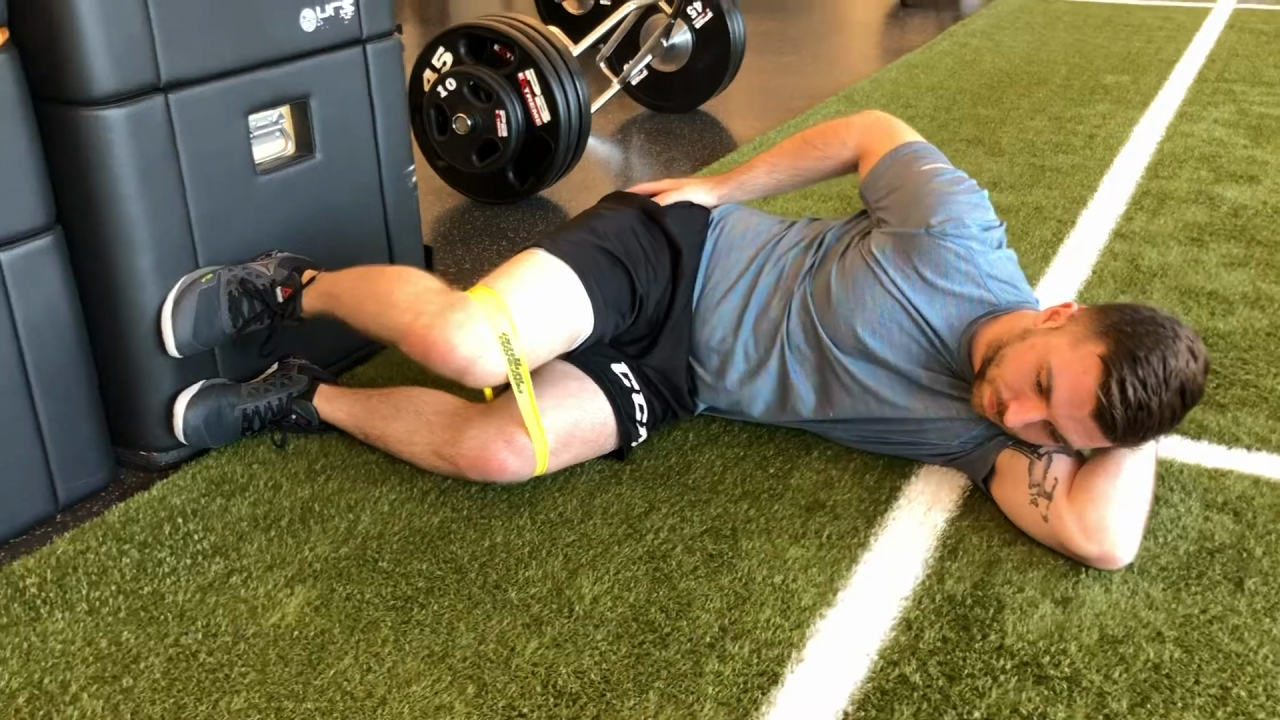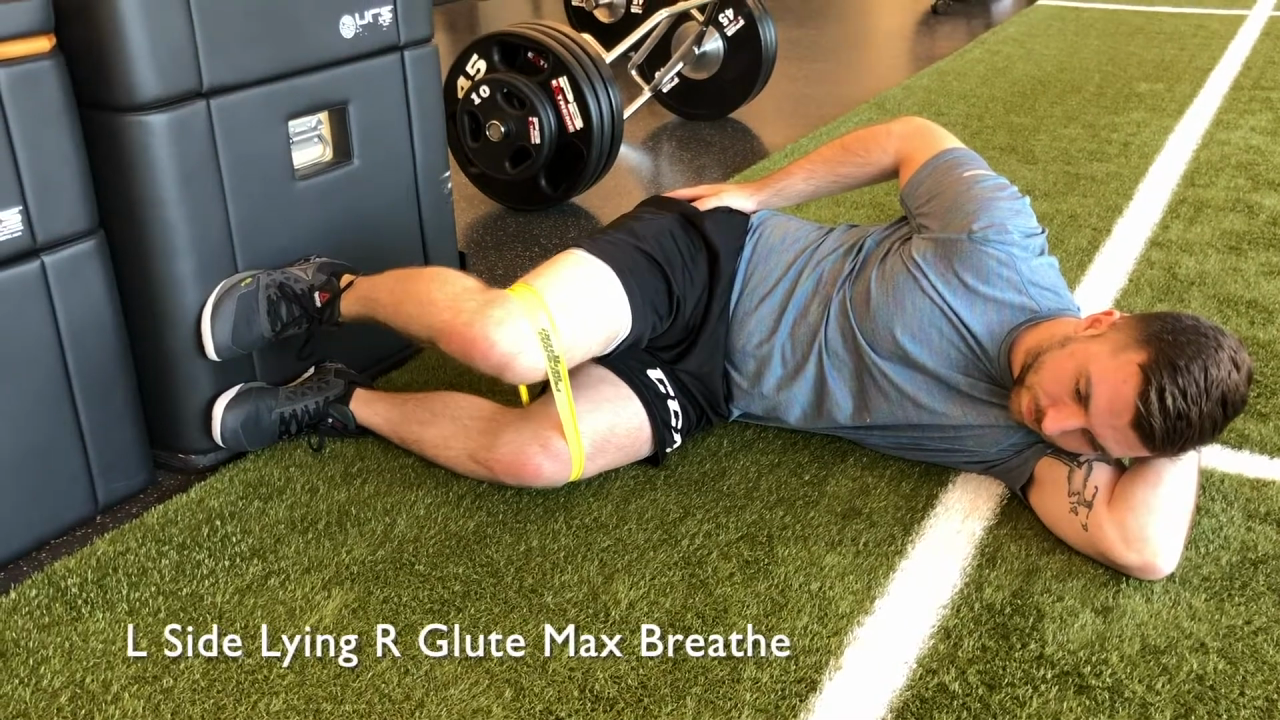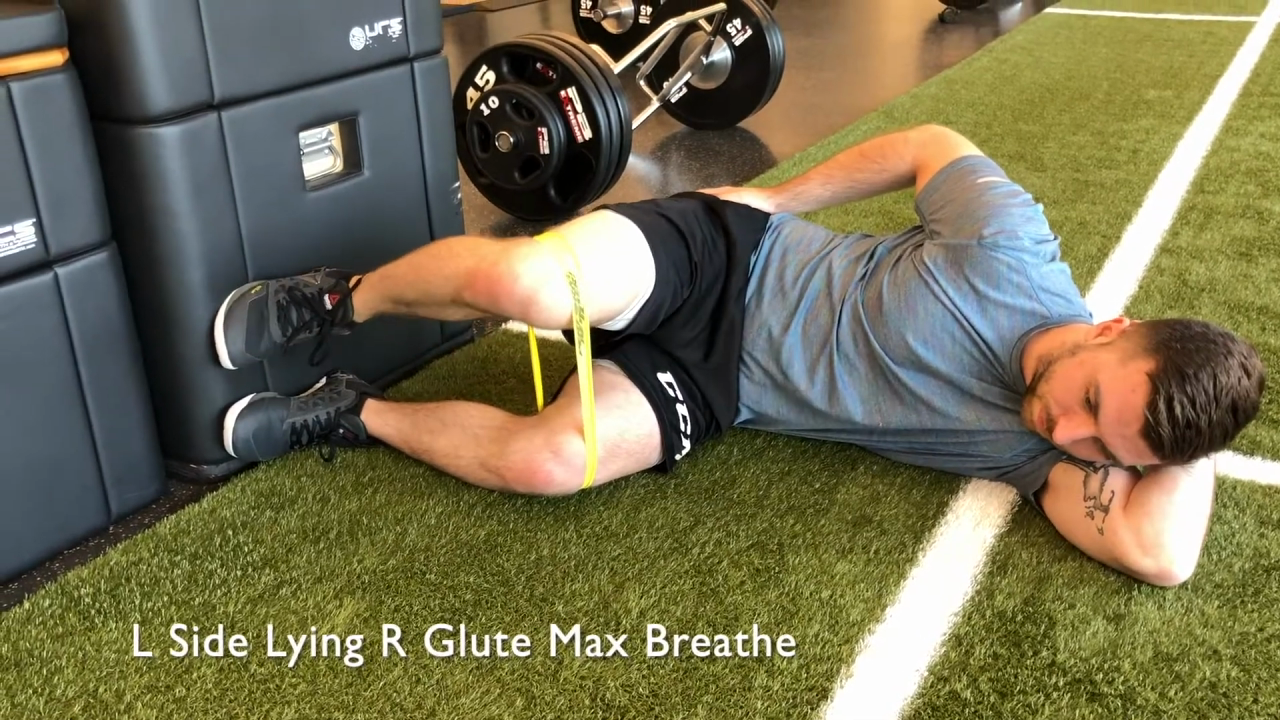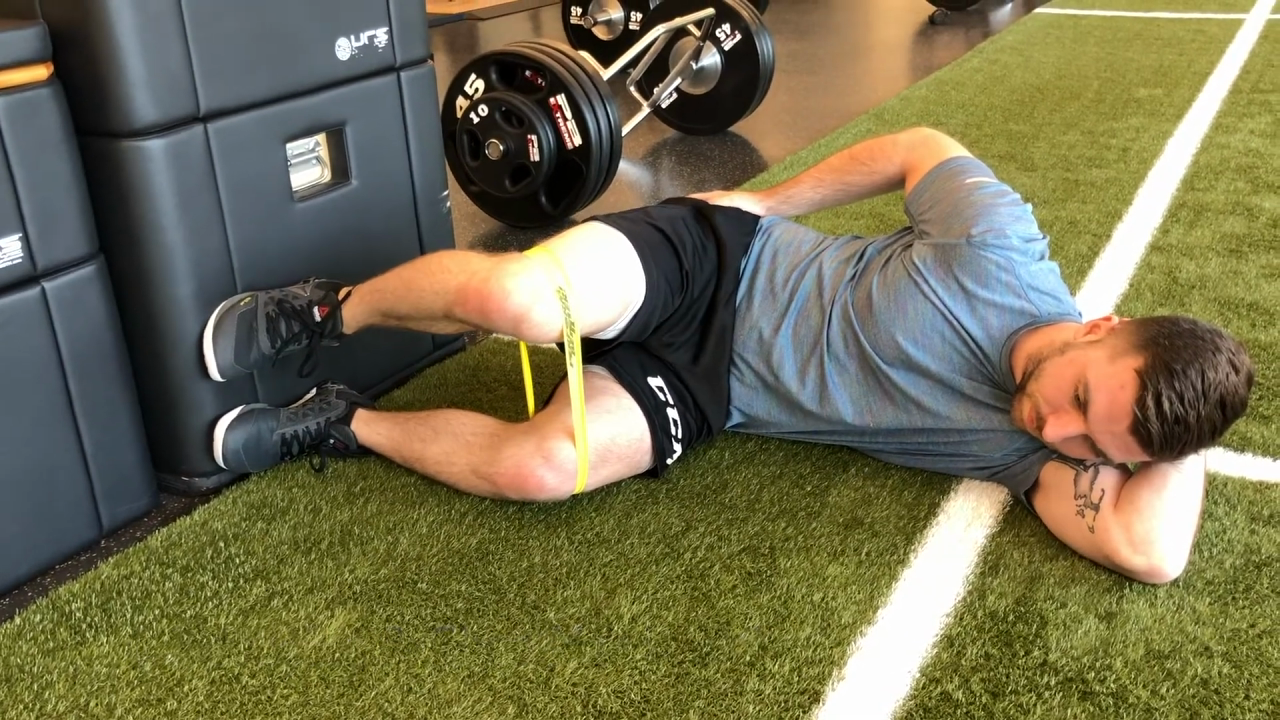
dt=1s
person 1, frame 1
left shoulder: (996, 439)
right shoulder: (960, 232)
left elbow: (1103, 540)
right elbow: (869, 130)
left wrist: (1127, 429)
right wrist: (723, 190)
left hip: (676, 382)
right hip: (675, 258)
left knee: (499, 451)
right knee: (464, 341)
left ankle: (311, 401)
right ankle: (296, 291)
person 1, frame 2
left shoulder: (1034, 445)
right shoulder: (999, 236)
left elbow: (1143, 546)
right elbow: (909, 135)
left wrist: (1175, 430)
right wrist: (763, 191)
left hip: (711, 386)
right hip: (712, 262)
left knee: (536, 453)
right knee: (504, 339)
left ankle: (342, 405)
right ankle: (335, 294)
person 1, frame 3
left shoulder: (1048, 454)
right shoulder: (1011, 246)
left elbow: (1159, 554)
right elbow: (928, 144)
left wrist: (1191, 436)
right wrist: (779, 200)
left hip: (720, 385)
right hip: (723, 261)
left knee: (547, 460)
right knee: (527, 281)
left ankle: (355, 414)
right ankle: (343, 299)
person 1, frame 4
left shoulder: (1036, 453)
right shoulder: (1000, 245)
left elbow: (1149, 550)
right elbow: (918, 146)
left wrist: (1182, 438)
right wrist: (767, 203)
left hip: (709, 392)
right hip: (714, 264)
left knee: (540, 466)
right knee: (516, 295)
left ankle: (345, 425)
right ankle: (332, 310)
